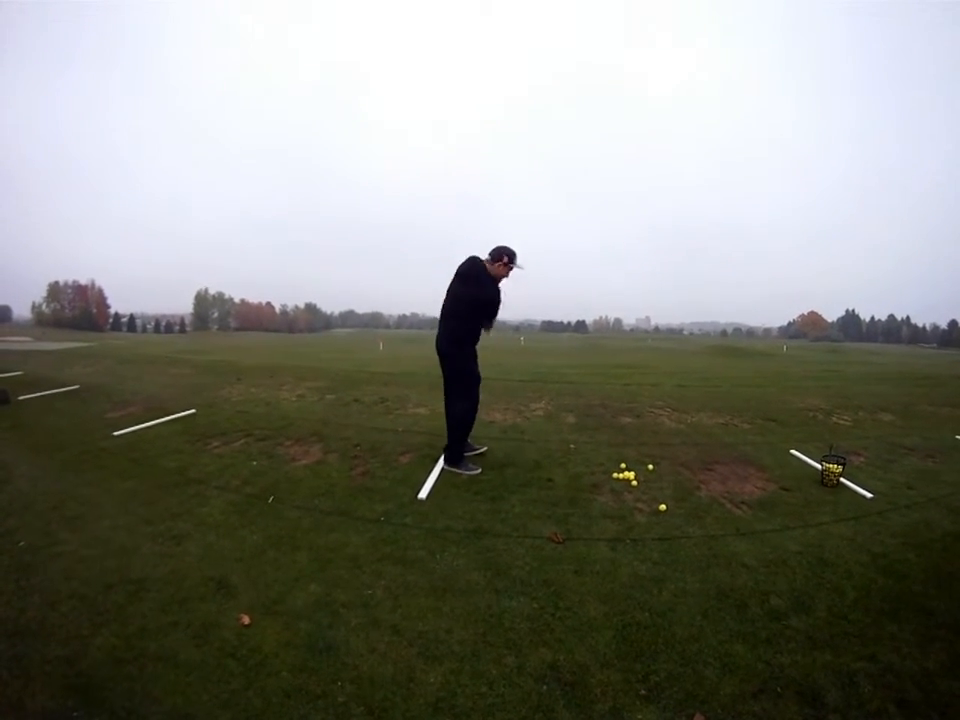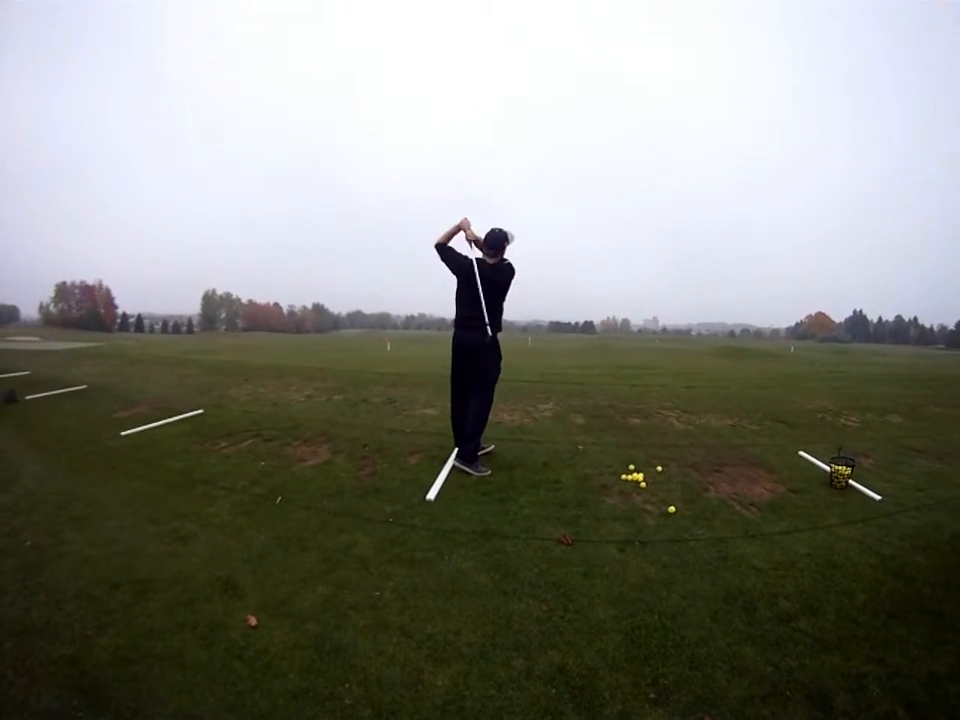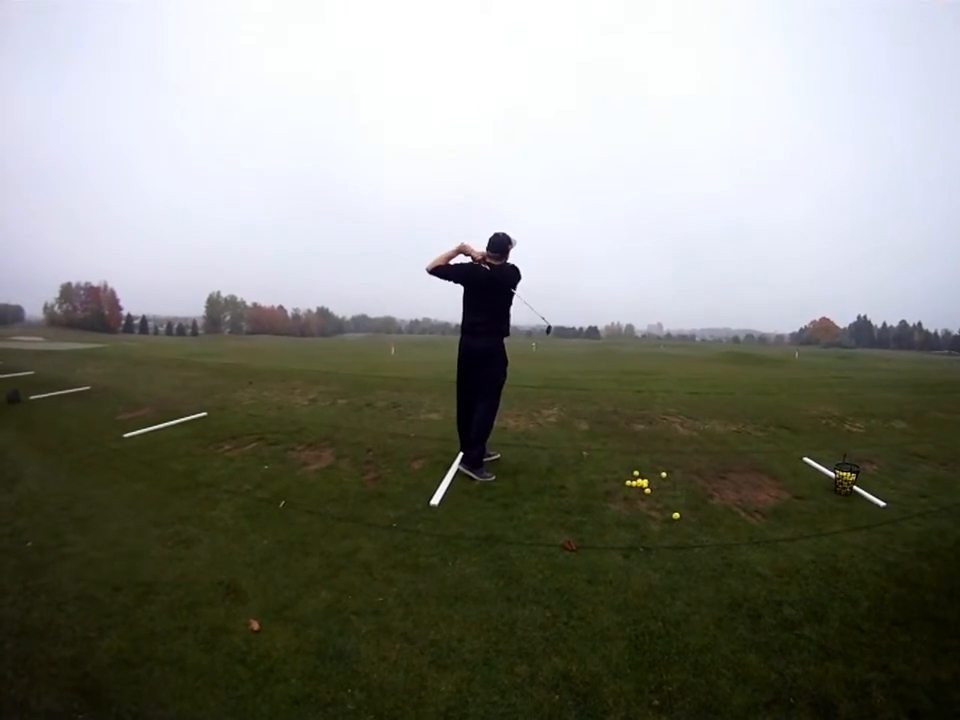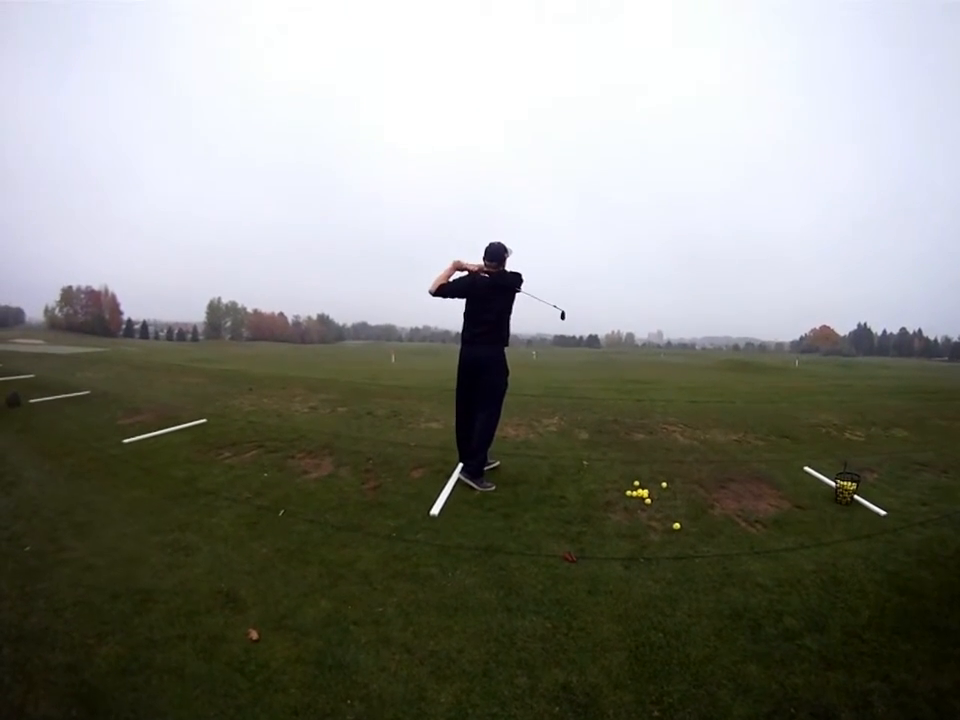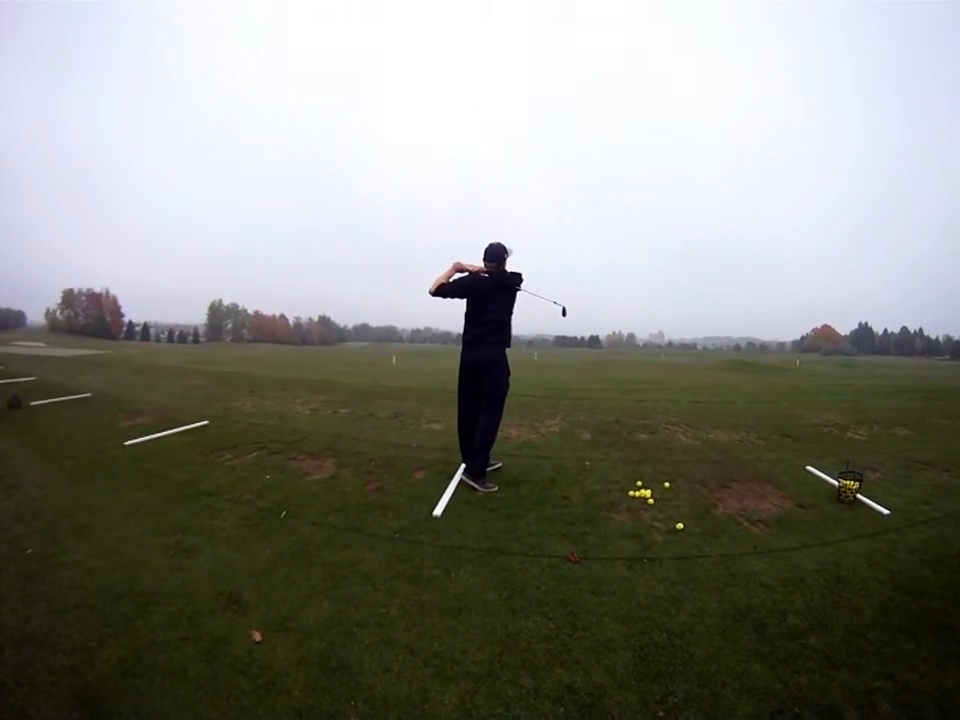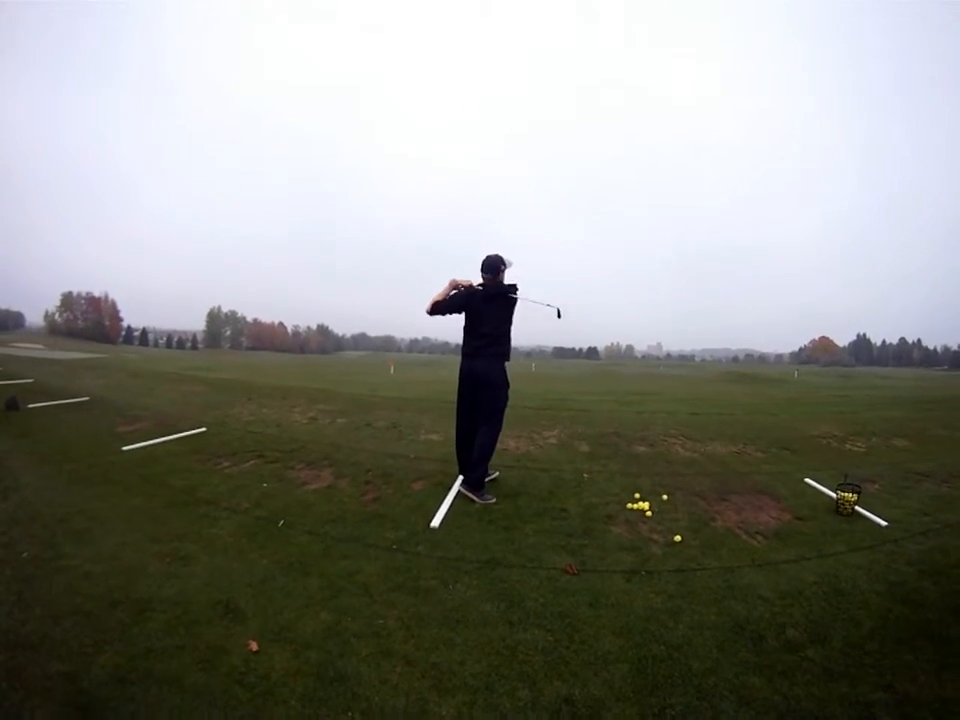
dt=0.4s
person 1, frame 1
left shoulder: (471, 266)
right shoulder: (489, 291)
right elbow: (487, 322)
right wrist: (485, 320)
left hip: (448, 341)
right hip: (459, 346)
left knee: (457, 394)
right knee: (467, 397)
left ankle: (459, 442)
right ankle: (453, 457)
person 1, frame 2
left shoulder: (466, 266)
right shoulder: (506, 271)
left elbow: (440, 245)
right elbow: (495, 261)
left wrist: (459, 228)
right wrist: (475, 237)
left hip: (461, 338)
right hip: (486, 342)
left knee: (460, 394)
right knee: (481, 397)
left ankle: (468, 444)
right ankle: (467, 455)
person 1, frame 3
left shoulder: (471, 272)
right shoulder: (512, 274)
left elbow: (432, 268)
left wrist: (459, 250)
right wrist: (480, 256)
left hip: (467, 343)
right hip: (492, 346)
left knee: (467, 399)
right knee: (487, 402)
left ankle: (472, 450)
right ankle: (472, 460)
person 1, frame 4
left shoulder: (472, 282)
right shoulder: (513, 281)
left elbow: (435, 290)
left wrist: (454, 267)
right wrist: (477, 269)
left hip: (468, 353)
right hip: (493, 355)
left knee: (466, 408)
right knee: (488, 411)
left ankle: (471, 459)
right ankle: (472, 469)
person 1, frame 5
left shoulder: (472, 282)
right shoulder: (512, 281)
left elbow: (435, 290)
left wrist: (455, 269)
right wrist: (478, 270)
left hip: (469, 354)
right hip: (494, 356)
left knee: (468, 410)
right knee: (490, 412)
left ankle: (473, 460)
right ankle: (475, 470)
person 1, frame 6
left shoulder: (469, 295)
right shoulder: (509, 293)
left elbow: (432, 309)
left wrist: (451, 287)
right wrist: (469, 286)
left hip: (469, 366)
right hip: (493, 369)
left knee: (468, 421)
right knee: (489, 424)
left ankle: (472, 471)
right ankle: (473, 481)
